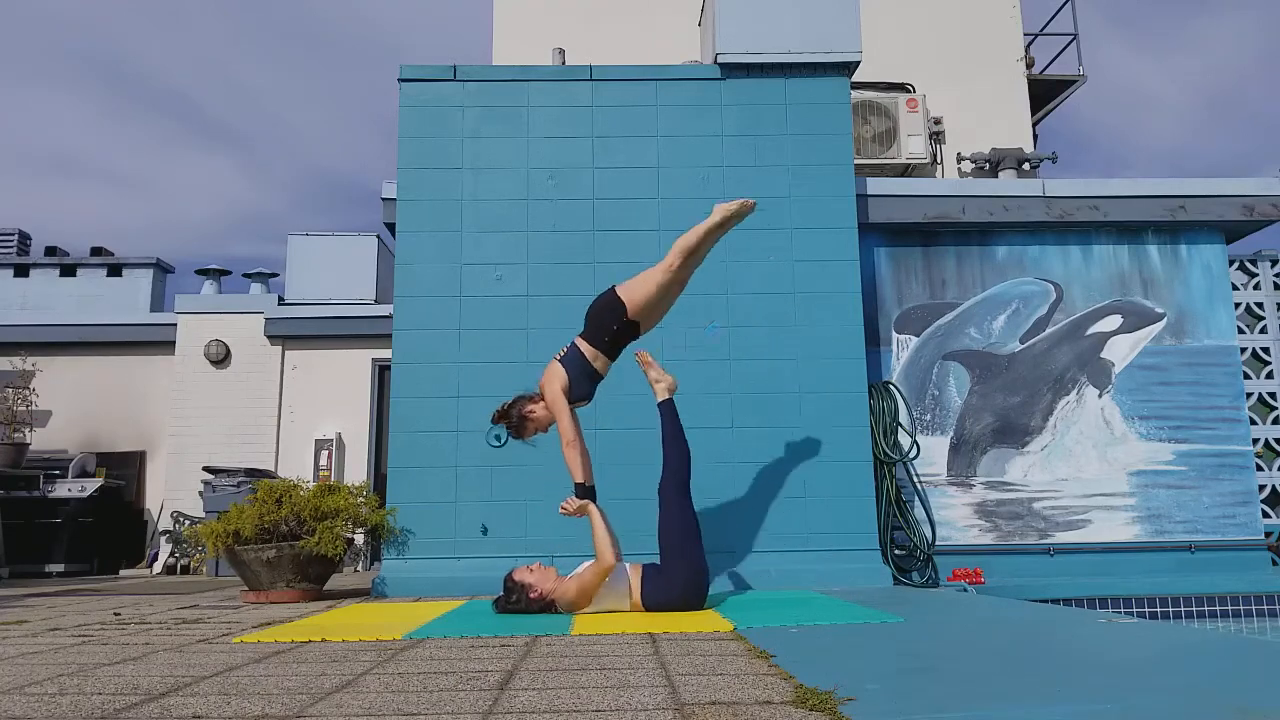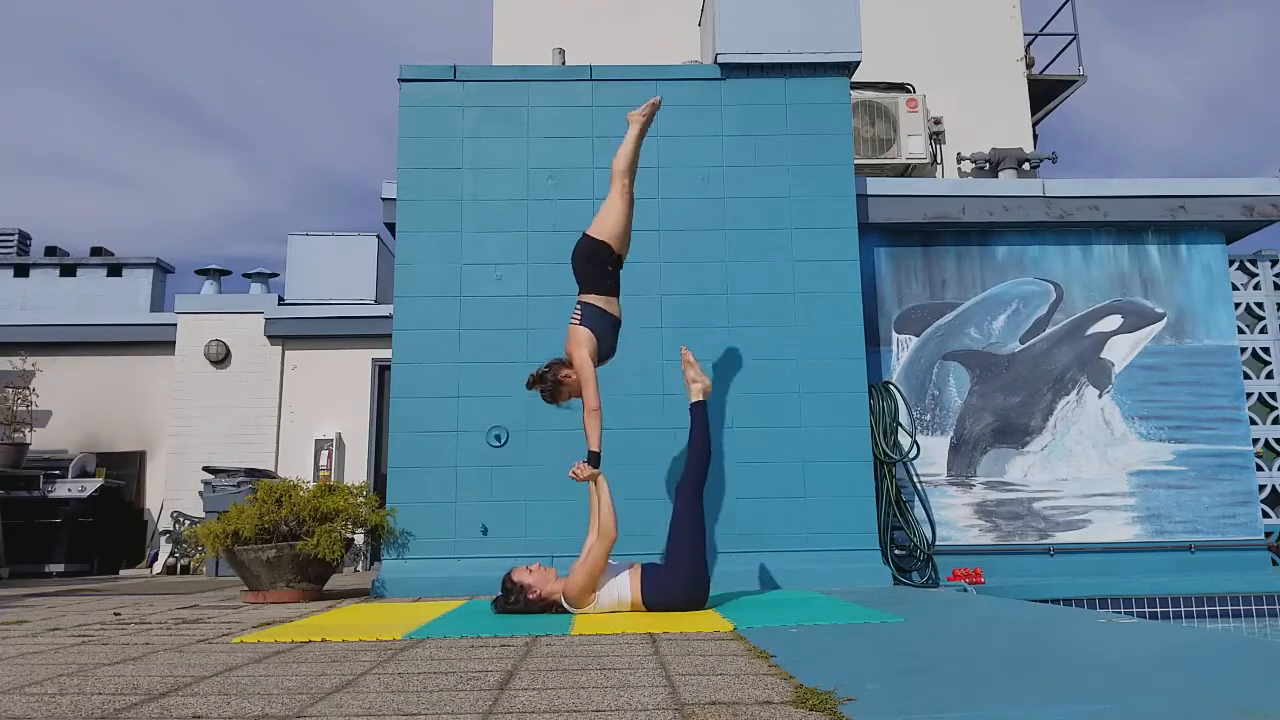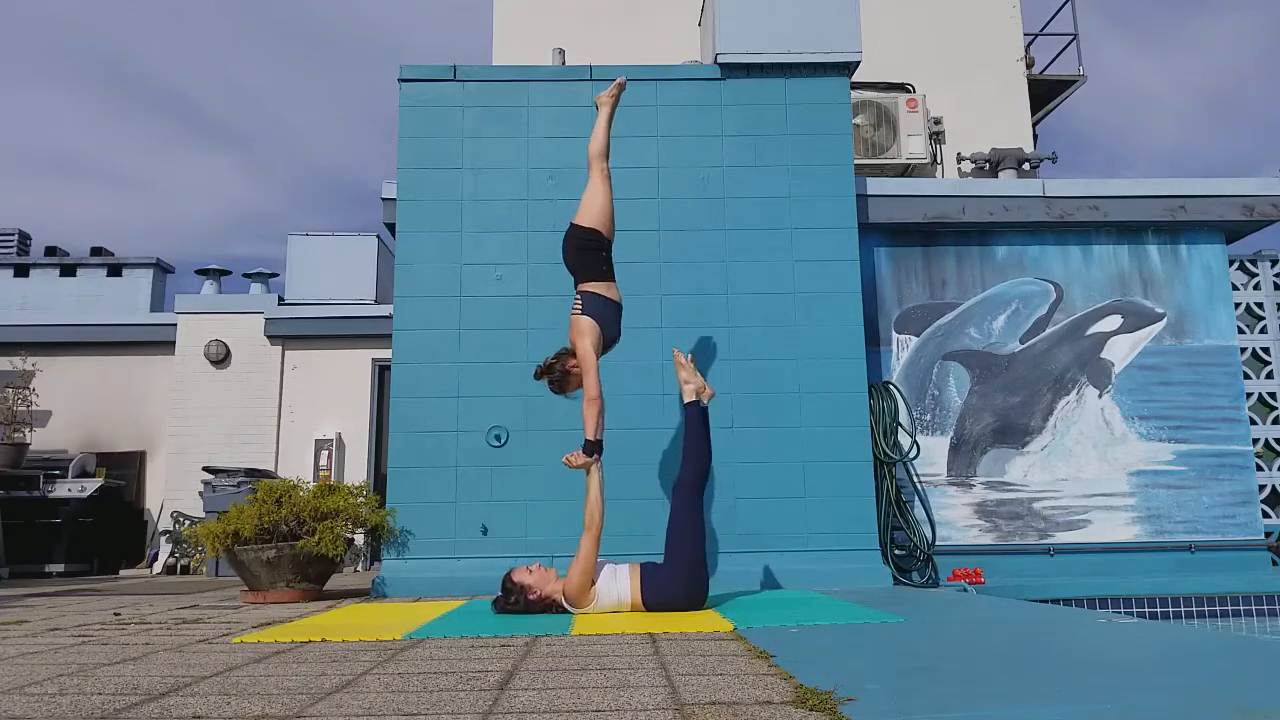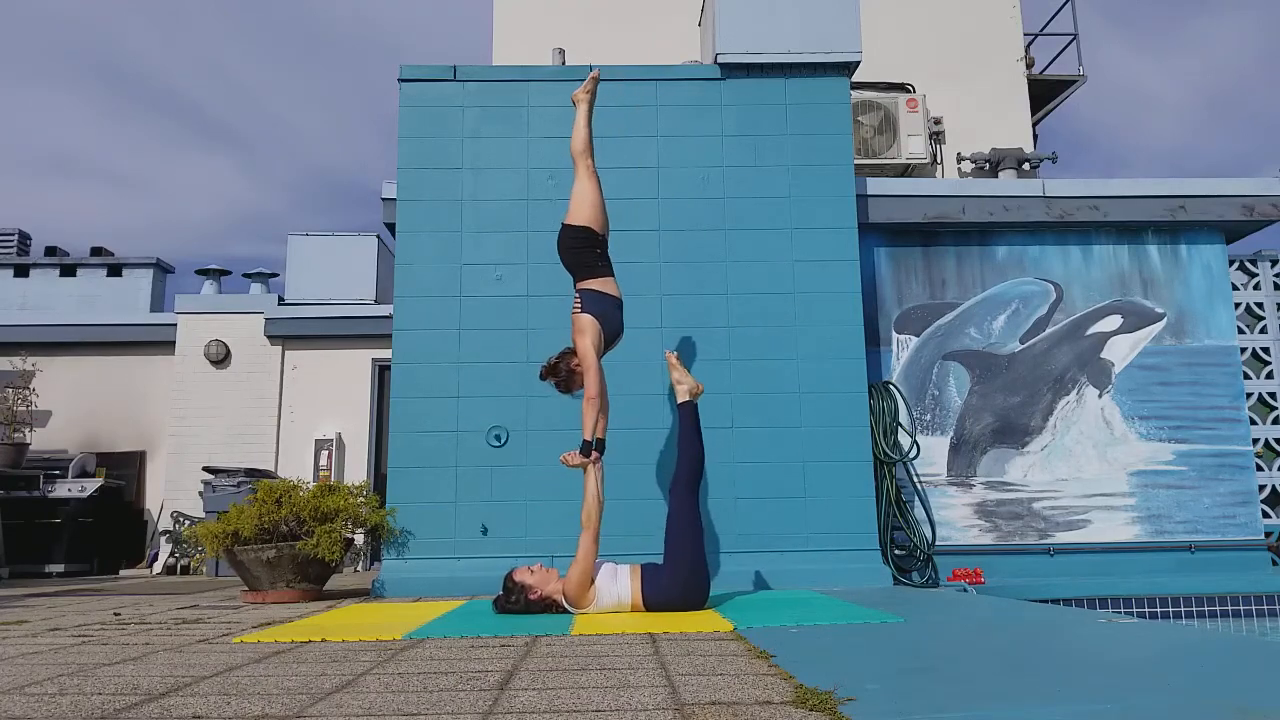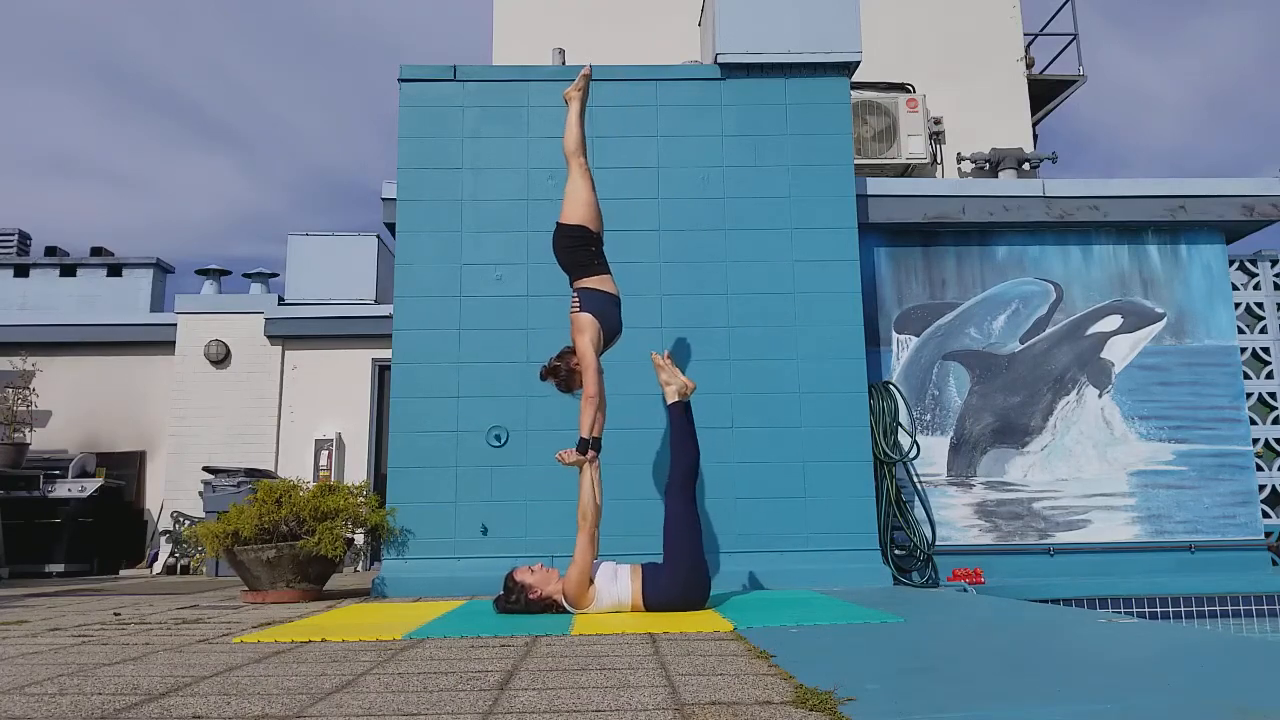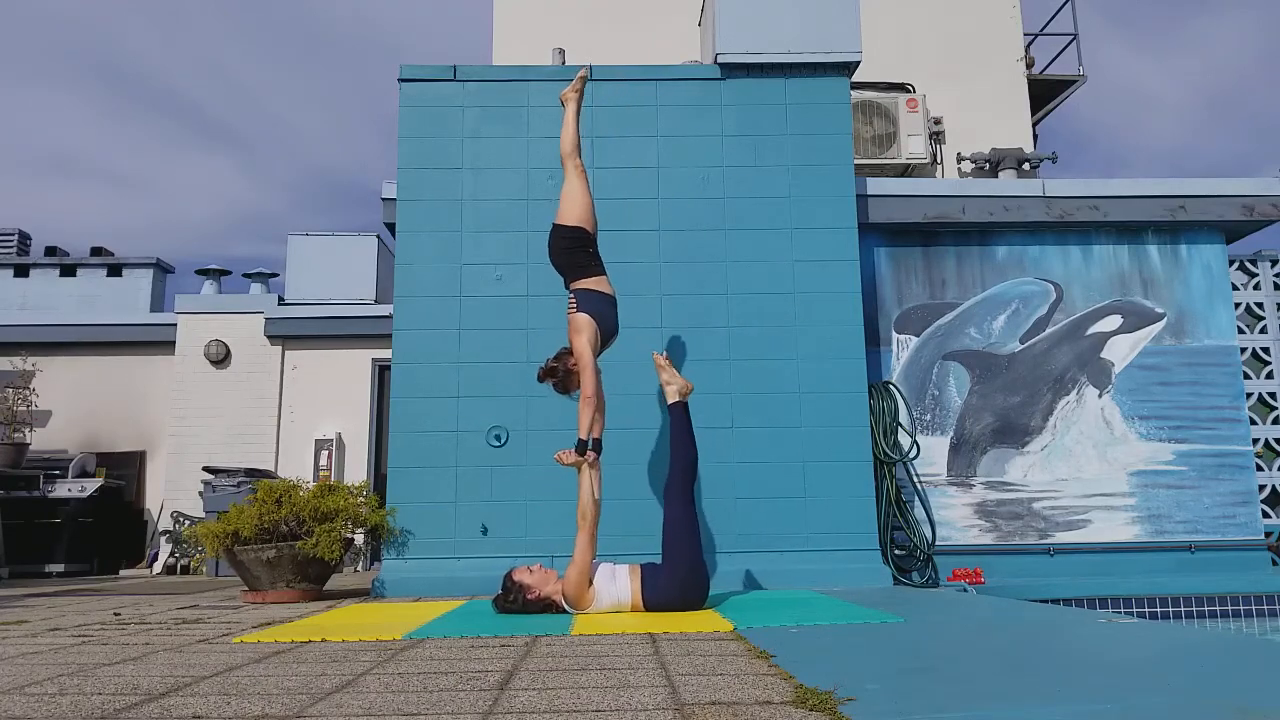
dt=0.3s
person 1, frame 1
left shoulder: (552, 393)
right shoulder: (560, 396)
left elbow: (571, 445)
right elbow: (576, 446)
left wrist: (582, 494)
right wrist: (587, 494)
left hip: (613, 314)
right hip: (614, 323)
left knee: (672, 265)
right knee: (675, 271)
left ankle: (720, 217)
right ankle: (721, 219)
person 1, frame 2
left shoulder: (580, 355)
right shoulder: (580, 357)
left elbow: (593, 408)
right elbow: (592, 408)
left wrist: (593, 457)
right wrist: (593, 457)
left hip: (597, 260)
right hip: (597, 263)
left knee: (621, 187)
right knee: (621, 188)
left ankle: (639, 124)
person 1, frame 3
left shoulder: (584, 347)
right shoulder: (585, 346)
left elbow: (593, 398)
left wrist: (591, 447)
right wrist: (592, 448)
left hip: (588, 249)
right hip: (590, 252)
left knee: (599, 172)
right knee: (599, 172)
left ankle: (607, 106)
person 1, frame 4
right shoulder: (587, 344)
left elbow: (595, 399)
left wrist: (591, 446)
right wrist: (592, 446)
left hip: (586, 248)
right hip: (583, 248)
left knee: (585, 168)
right knee: (584, 168)
left ankle: (584, 102)
right ankle: (583, 103)
person 1, frame 5
right shoulder: (587, 342)
left elbow: (594, 397)
left wrist: (588, 445)
right wrist: (588, 445)
left hip: (582, 247)
right hip: (579, 247)
left knee: (579, 166)
right knee: (579, 166)
left ankle: (577, 100)
right ankle: (576, 101)
person 1, frame 6
right shoulder: (584, 344)
left elbow: (592, 398)
left wrist: (590, 446)
right wrist: (586, 445)
left hip: (577, 250)
right hip: (573, 249)
left knee: (574, 167)
right knee: (573, 167)
left ankle: (573, 102)
right ankle: (571, 102)
person 2, frame 1
left shoulder: (571, 586)
right shoulder: (567, 595)
left elbow: (612, 556)
right elbow: (608, 561)
left wrist: (592, 510)
right wrist: (591, 510)
left hip: (676, 588)
right hip: (680, 589)
right knee: (673, 488)
right ankle: (662, 396)
person 2, frame 2
left shoulder: (574, 584)
right shoulder: (574, 592)
left elbow: (596, 532)
right elbow: (607, 535)
left wrist: (593, 482)
right wrist: (598, 480)
left hip: (678, 588)
right hip: (681, 589)
right knee: (688, 491)
right ankle: (696, 396)
person 2, frame 3
left shoulder: (573, 587)
right shoulder: (573, 593)
left elbow: (591, 525)
right elbow: (594, 527)
left wrist: (592, 468)
right wrist: (592, 470)
left hip: (677, 586)
right hip: (681, 588)
right knee: (686, 490)
left ankle: (697, 400)
right ankle: (691, 398)
person 2, frame 4
left shoulder: (574, 589)
right shoulder: (574, 593)
left elbow: (593, 520)
right elbow: (589, 525)
left wrist: (593, 466)
right wrist: (589, 470)
left hip: (680, 587)
right hip: (681, 587)
right knee: (682, 491)
left ankle: (686, 398)
right ankle: (684, 397)
person 2, frame 5
left shoulder: (574, 589)
right shoulder: (574, 593)
left elbow: (592, 518)
right elbow: (586, 524)
left wrist: (589, 465)
right wrist: (585, 468)
left hip: (679, 586)
right hip: (681, 587)
right knee: (679, 490)
left ankle: (678, 397)
right ankle: (673, 397)
person 2, frame 6
left shoulder: (572, 590)
right shoulder: (573, 594)
left elbow: (592, 515)
right elbow: (586, 525)
left wrist: (590, 465)
right wrist: (583, 468)
left hip: (679, 586)
right hip: (681, 587)
right knee: (678, 492)
left ankle: (676, 398)
right ankle: (674, 398)
